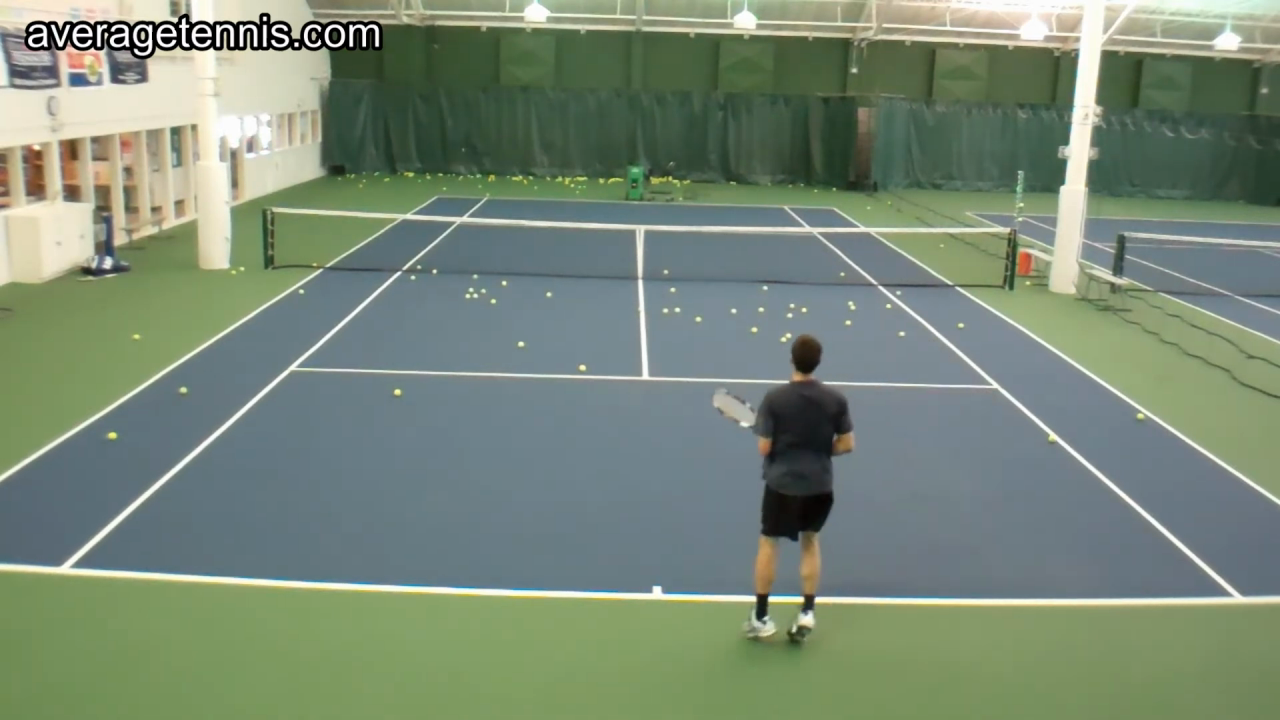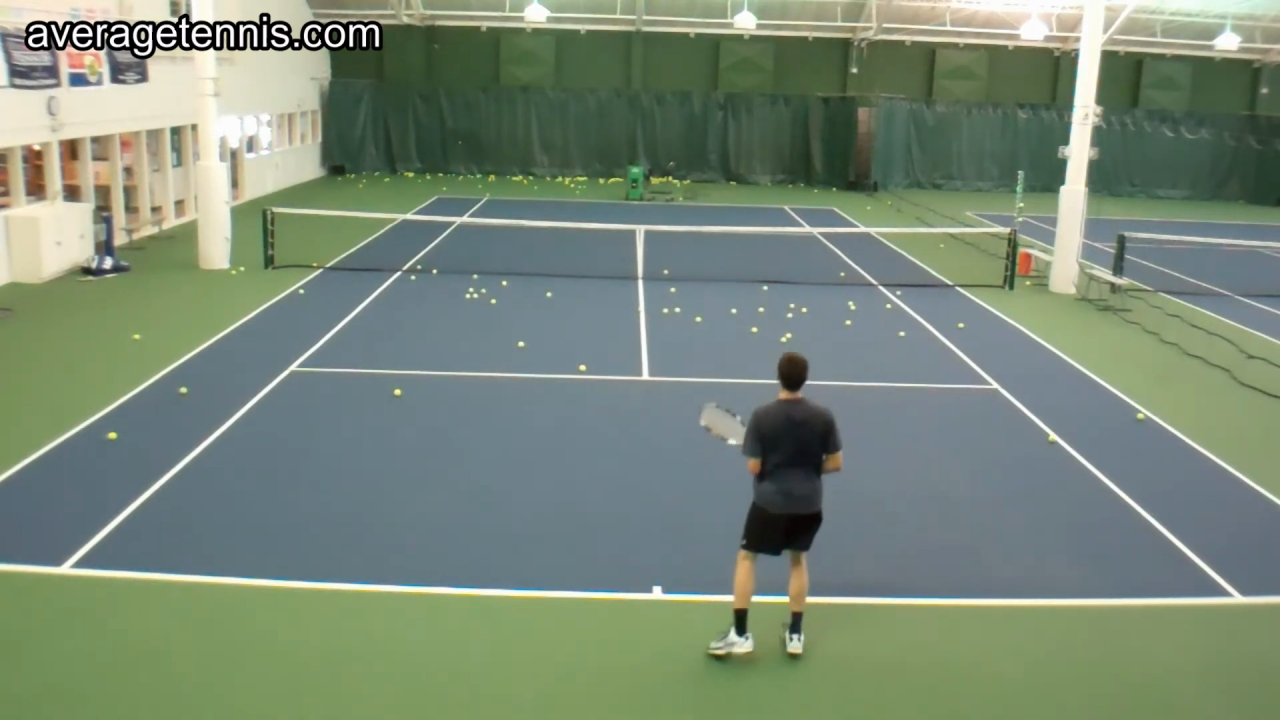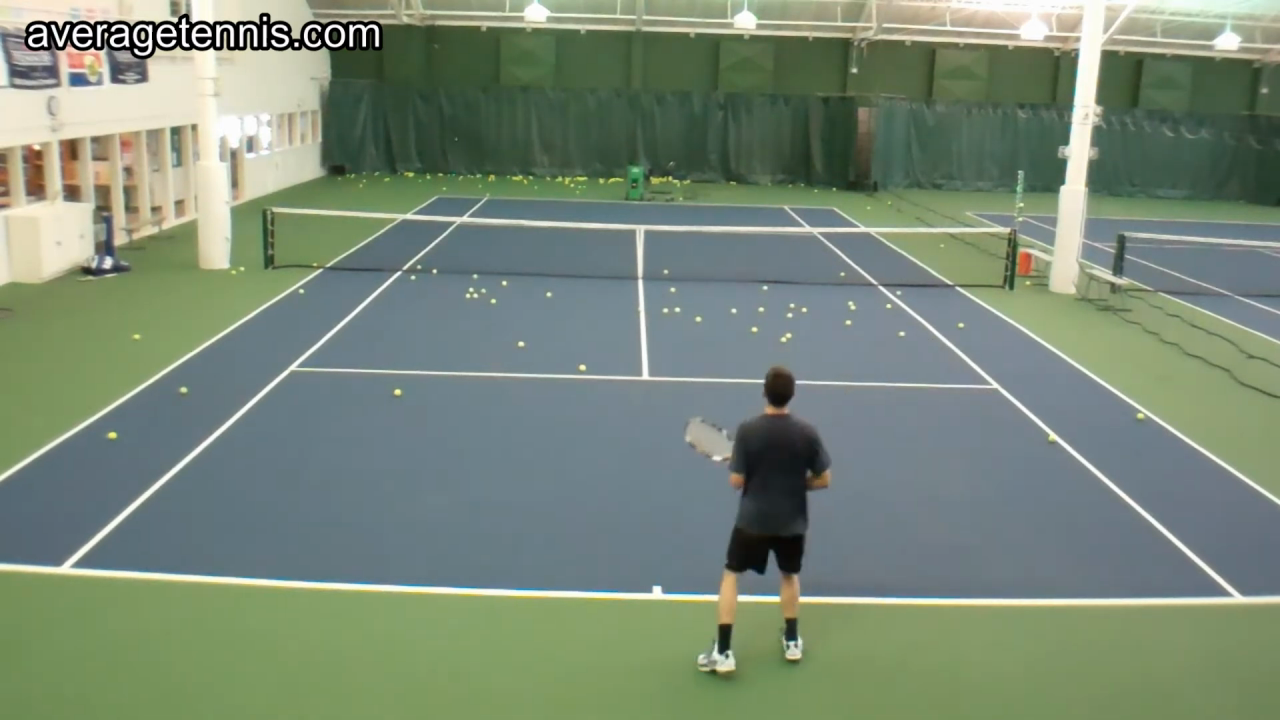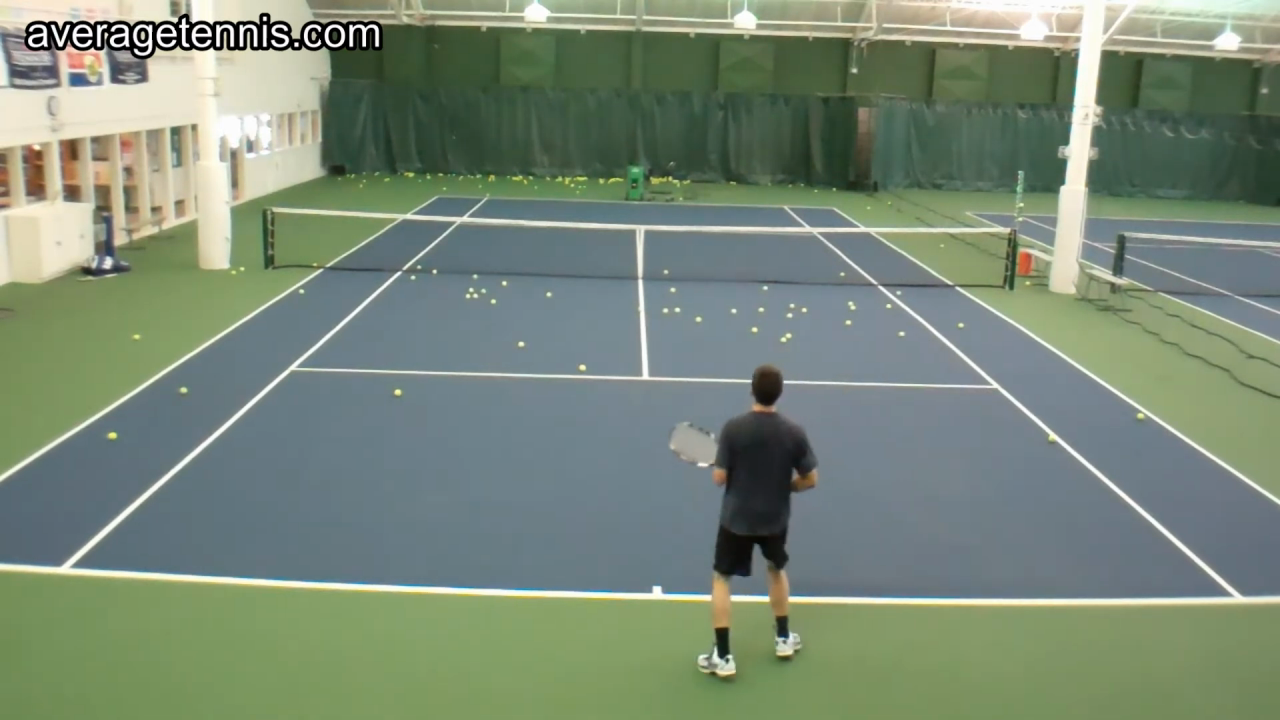
dt=0.1s
person 1, frame 1
left shoulder: (774, 398)
right shoulder: (835, 399)
left elbow: (764, 448)
right elbow: (846, 445)
left hip: (783, 483)
right hip: (820, 484)
left knee: (768, 544)
right knee: (809, 542)
left ankle: (761, 617)
right ankle: (806, 612)
person 1, frame 2
left shoulder: (762, 417)
right shoulder: (823, 416)
left elbow: (753, 467)
right elbow: (835, 463)
left hip: (770, 501)
right hip: (808, 504)
left knee: (746, 558)
right knee: (798, 561)
left ankle: (739, 634)
right ankle: (795, 635)
person 1, frame 3
left shoulder: (747, 430)
right shoulder: (808, 434)
left elbow: (736, 482)
right elbow: (823, 480)
left wrist: (736, 465)
left hip: (753, 520)
right hip: (792, 521)
left knee: (730, 576)
right knee: (789, 575)
left ankle: (723, 652)
right ankle: (792, 641)
person 1, frame 4
left shoulder: (733, 429)
right shoulder: (795, 433)
left elbow: (719, 478)
right elbow: (810, 481)
left hip: (737, 519)
right hip: (775, 519)
left knee: (721, 579)
right knee: (777, 571)
left ankle: (723, 656)
right ankle: (784, 638)
